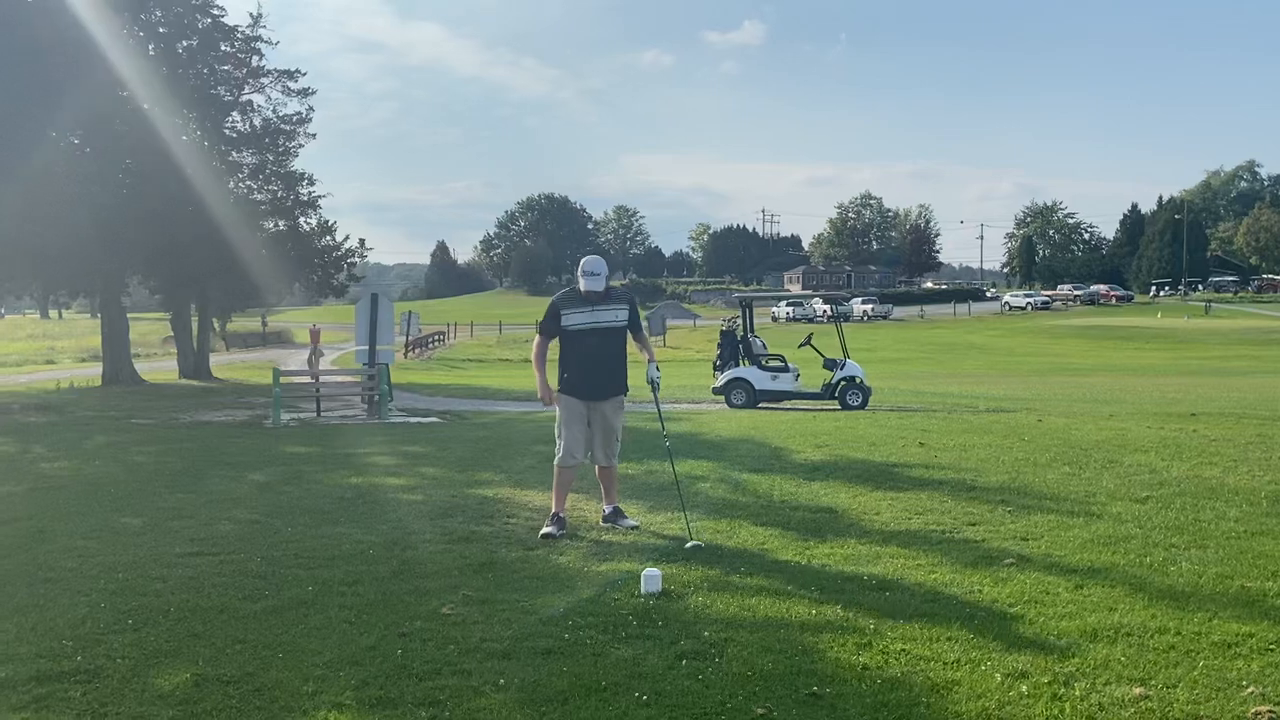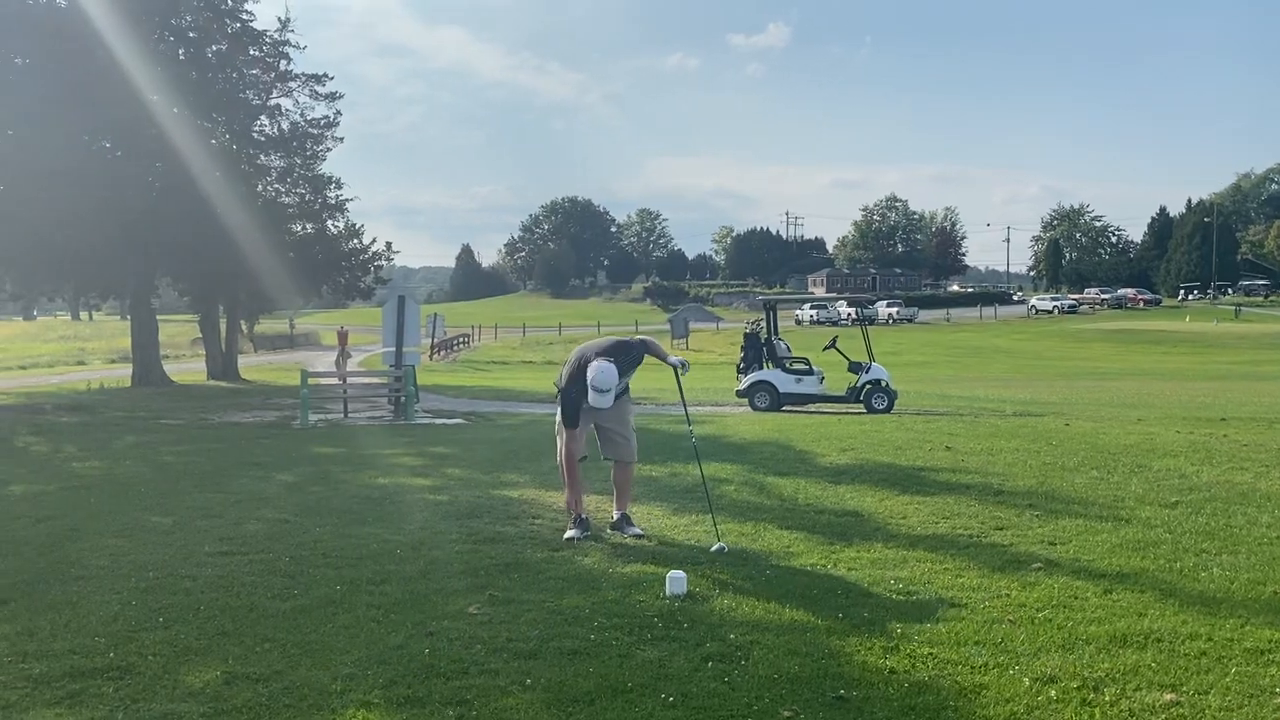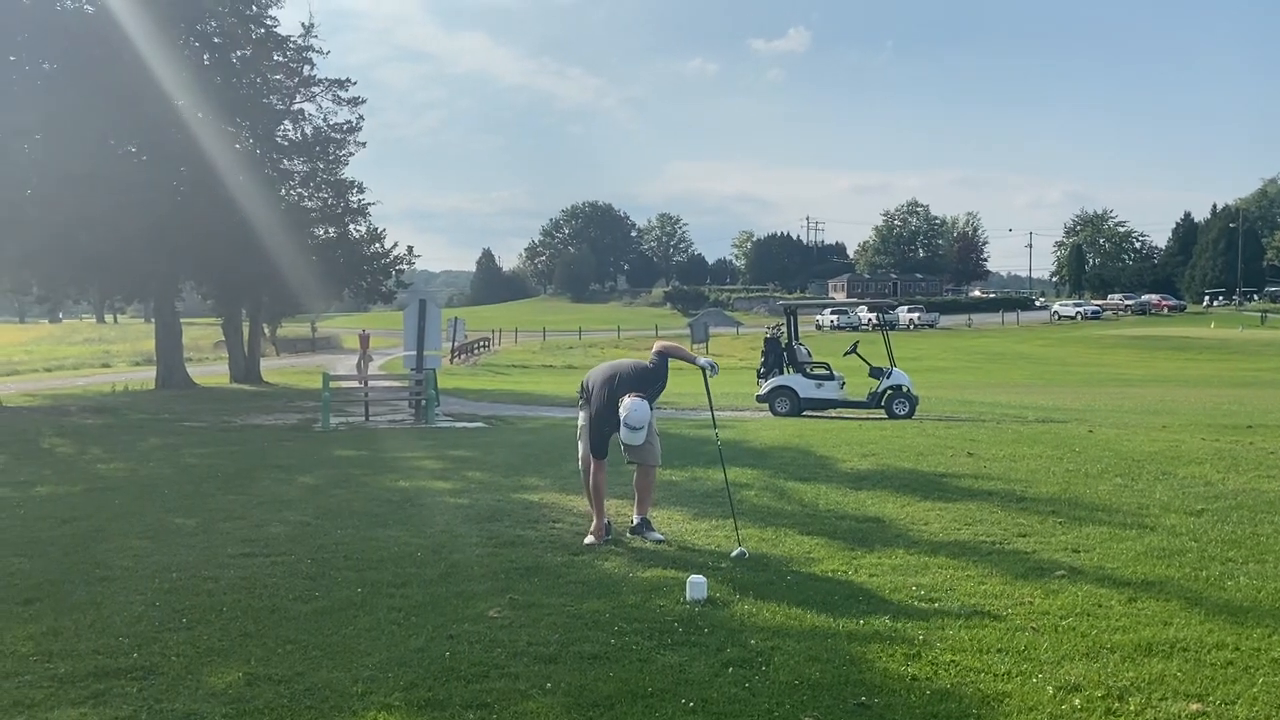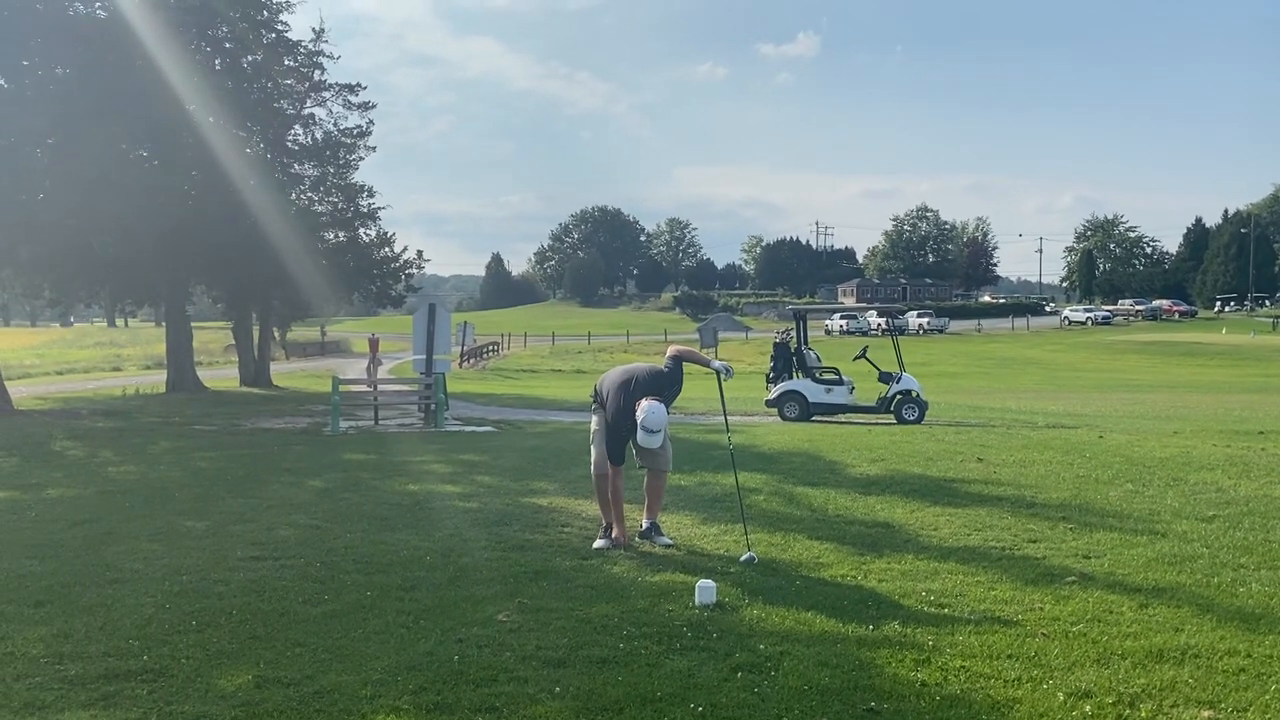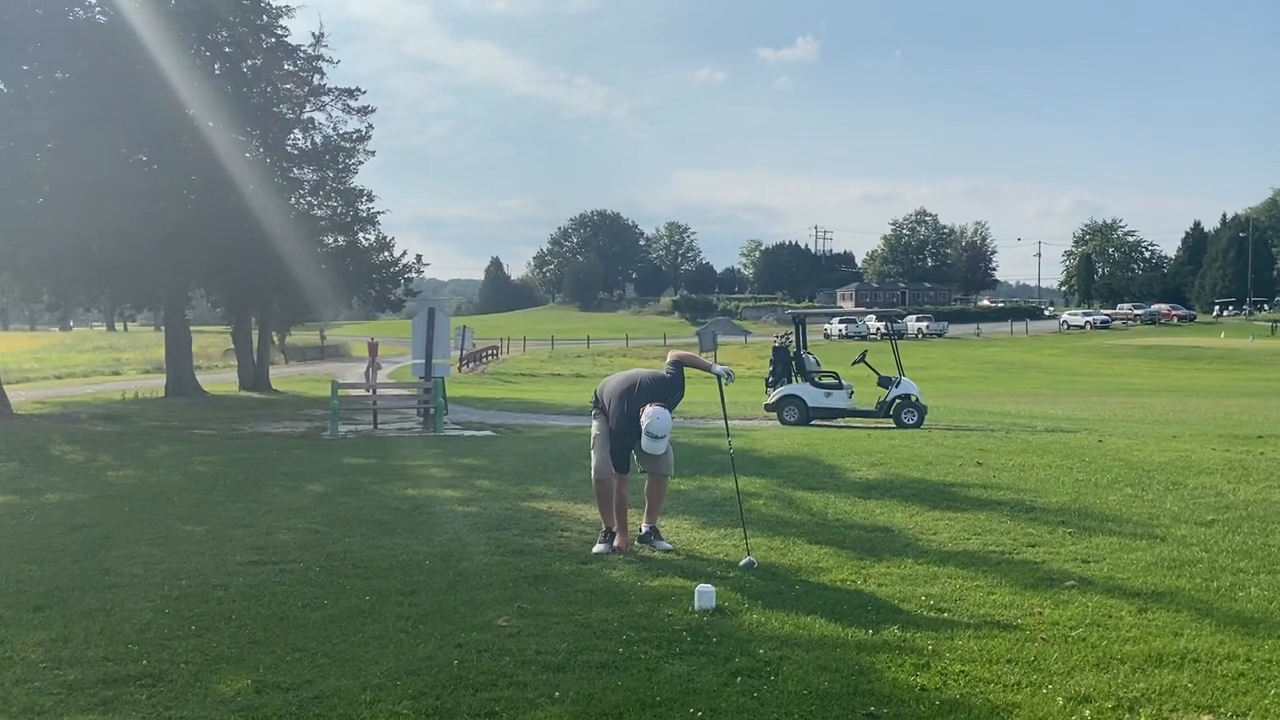
dt=0.7s
person 1, frame 1
left shoulder: (624, 300)
right shoulder: (562, 303)
left elbow: (639, 335)
right elbow: (541, 342)
left wrist: (651, 362)
right wrist: (541, 382)
left hip: (611, 393)
right hip: (571, 395)
left knee: (607, 455)
right knee: (567, 456)
left ankle: (610, 510)
right ankle: (557, 516)
person 1, frame 2
left shoulder: (627, 352)
right shoulder: (572, 387)
left elbow: (643, 340)
right elbow: (571, 439)
left wrist: (668, 358)
right wrist: (571, 488)
left hip: (618, 398)
right hip: (577, 402)
left knee: (626, 454)
right knee: (568, 455)
left ankle: (620, 516)
right ankle: (578, 518)
person 1, frame 3
left shoulder: (653, 377)
right shoulder: (601, 416)
left elbow: (660, 346)
right elbow: (598, 469)
left wrist: (696, 359)
right wrist: (598, 519)
left hip: (637, 399)
right hip: (593, 399)
left knee: (650, 457)
right knee: (588, 461)
left ankle: (640, 521)
right ankle: (602, 522)
person 1, frame 4
left shoulder: (668, 382)
right shoulder: (619, 422)
left elbow: (674, 350)
right elbow: (616, 475)
left wrist: (711, 362)
right wrist: (619, 524)
right hip: (605, 404)
left knee: (661, 462)
right knee: (601, 466)
left ankle: (649, 525)
right ankle: (608, 526)
person 1, frame 5
left shoulder: (671, 389)
right shoulder: (622, 429)
left elbow: (673, 355)
right elbow: (621, 483)
left wrist: (712, 367)
right wrist: (622, 533)
left hip: (643, 399)
right hip: (606, 409)
left knee: (662, 467)
right knee: (602, 471)
left ankle: (649, 529)
right ankle: (609, 531)
